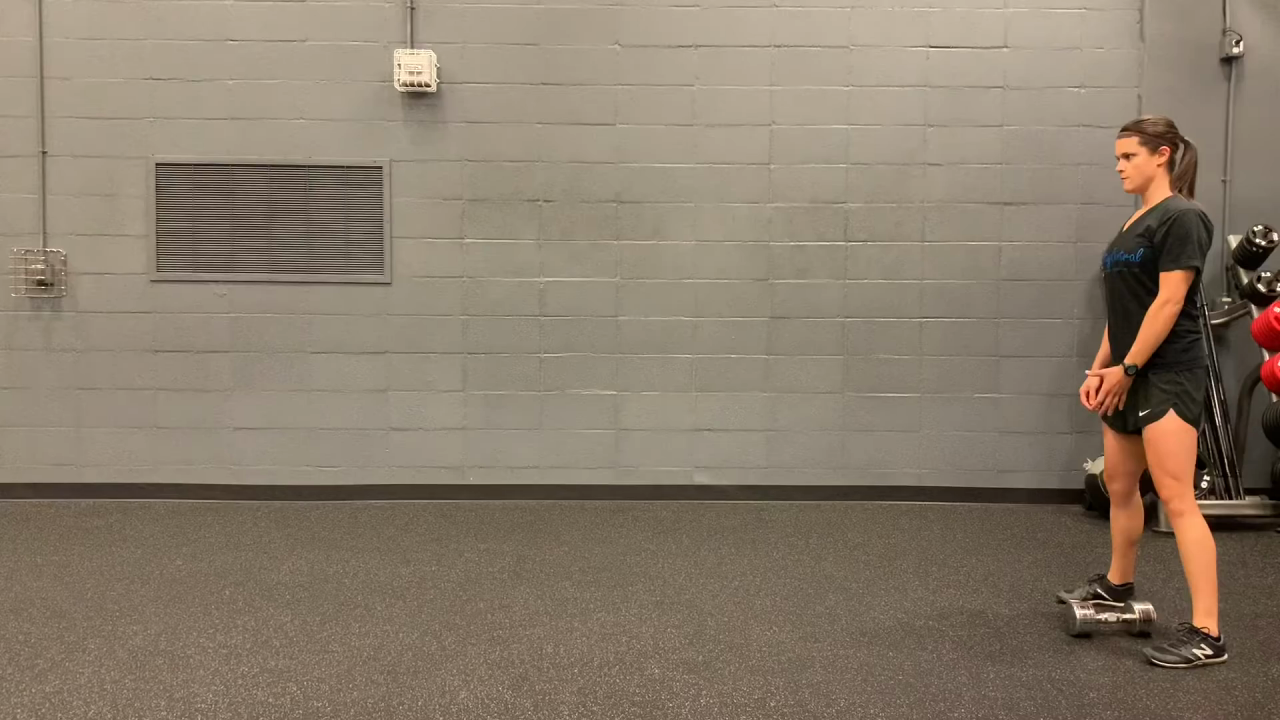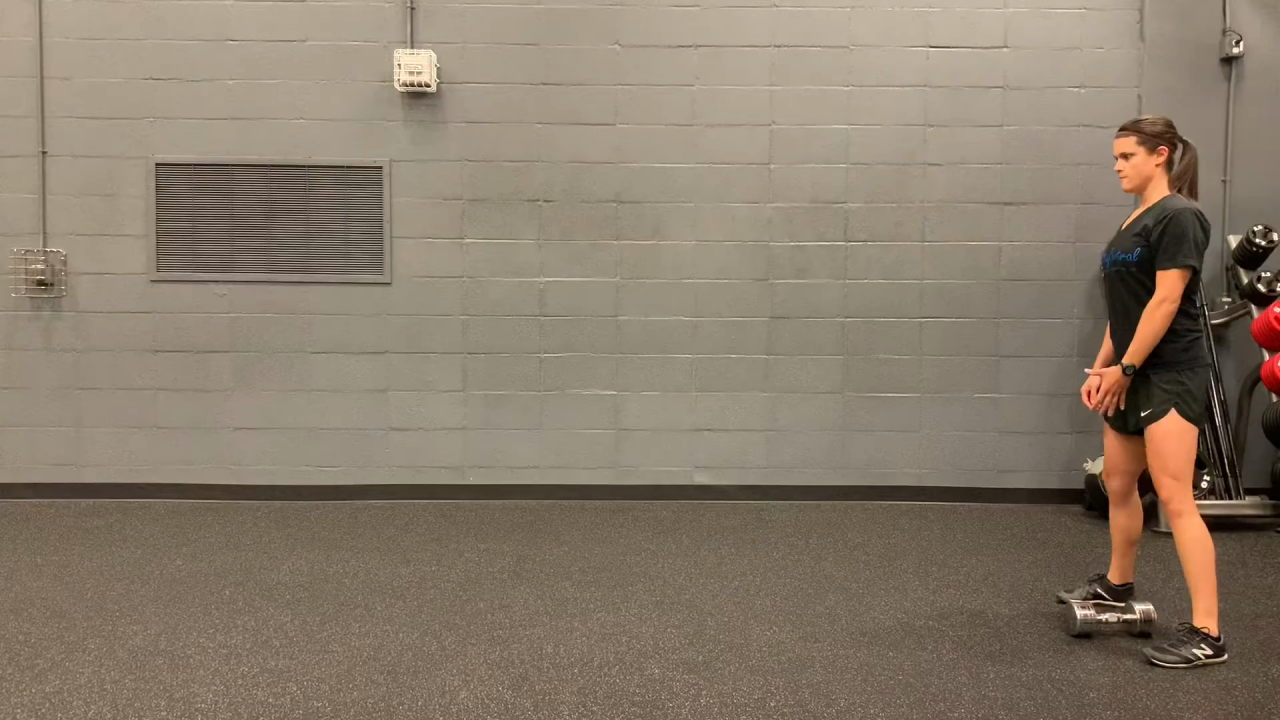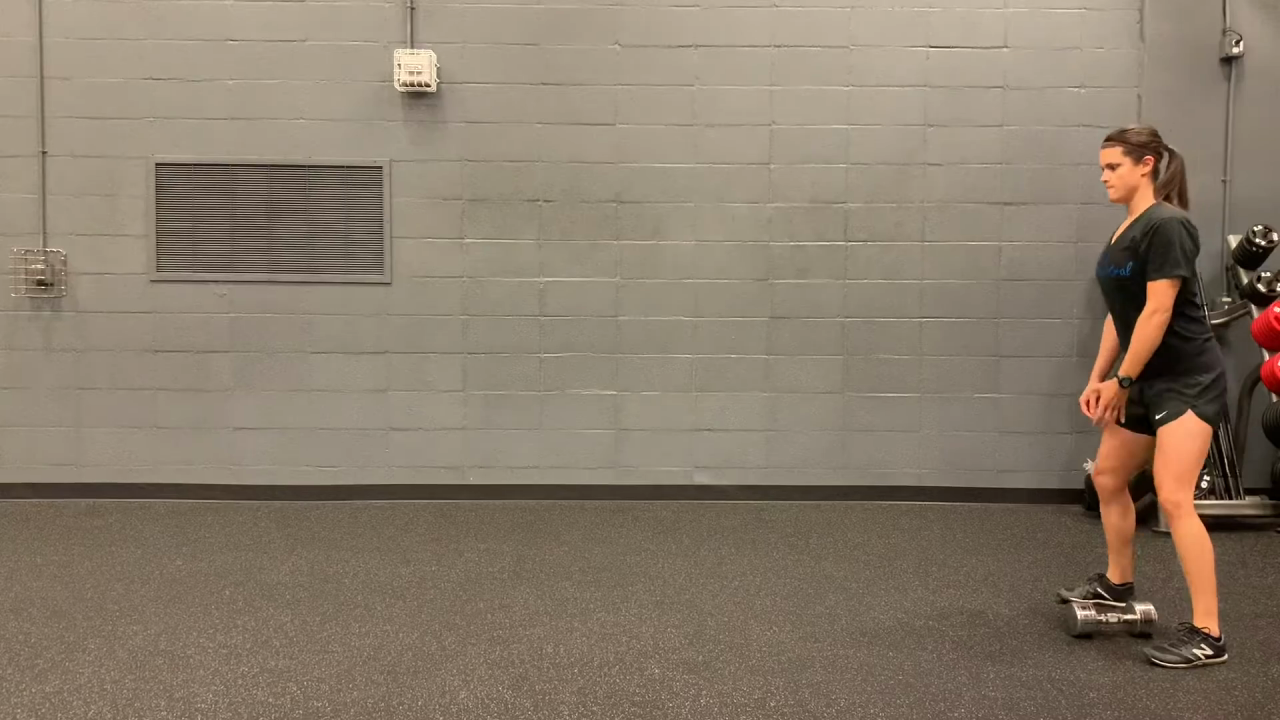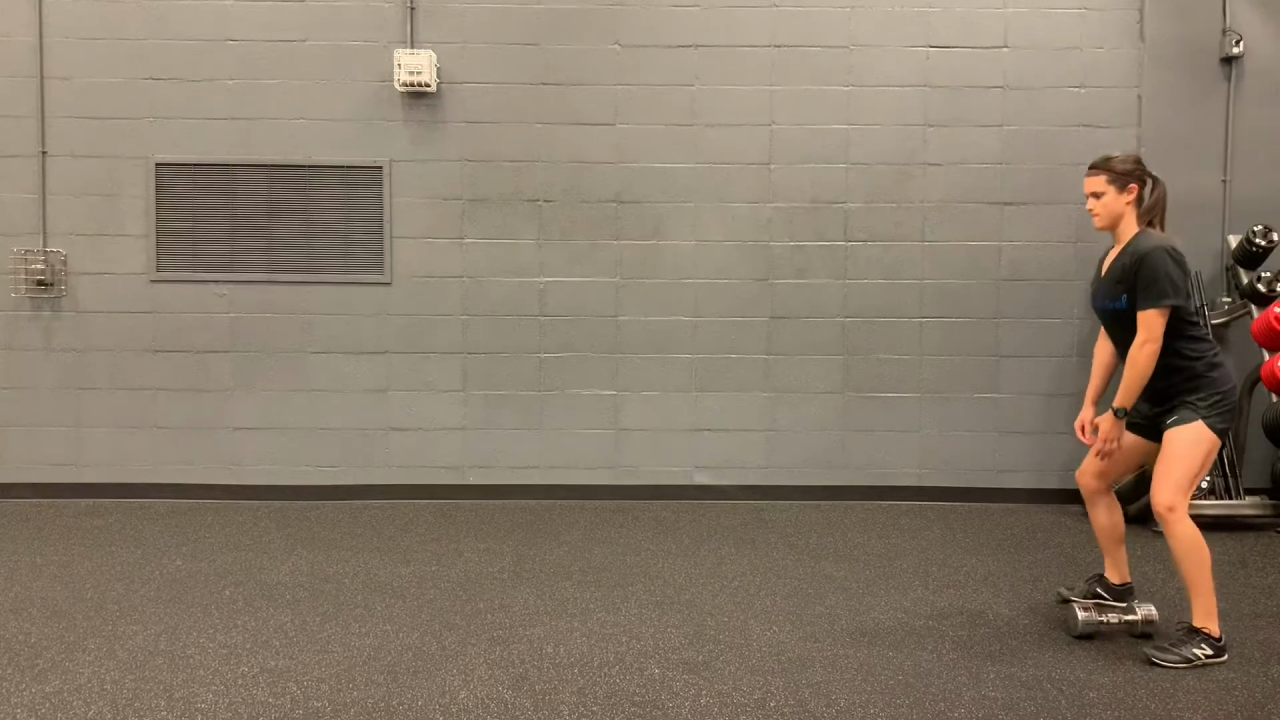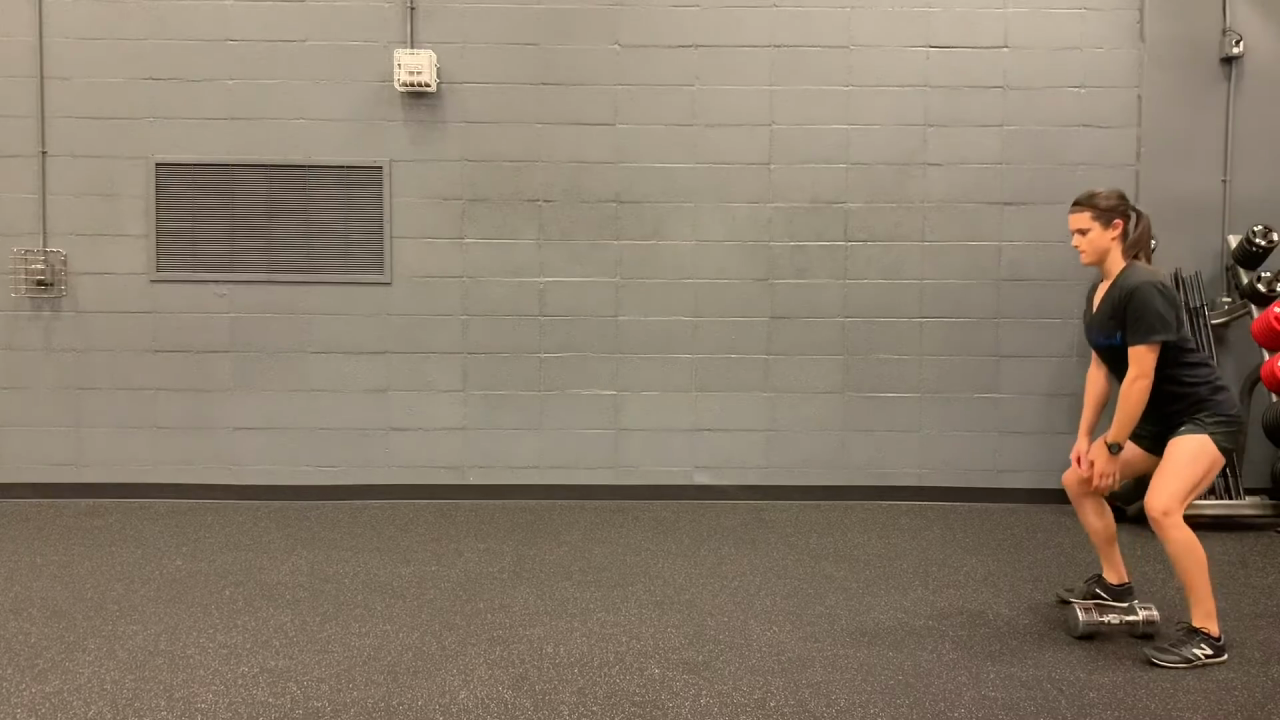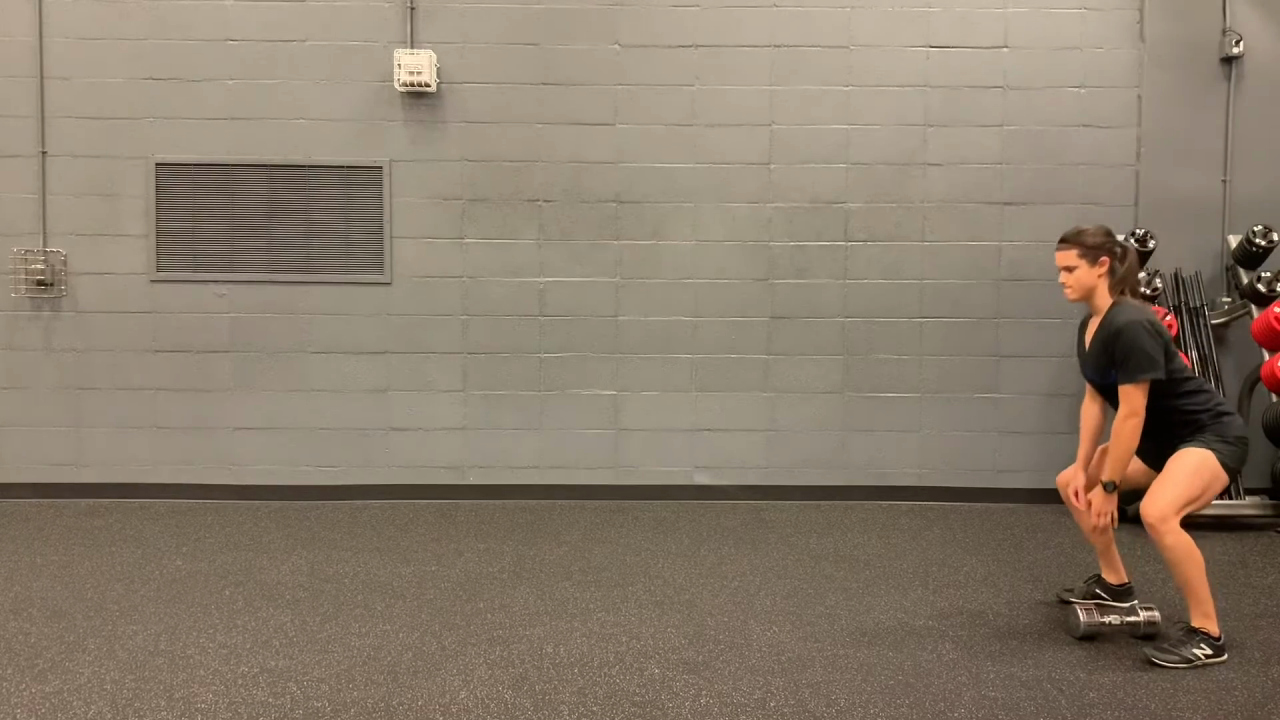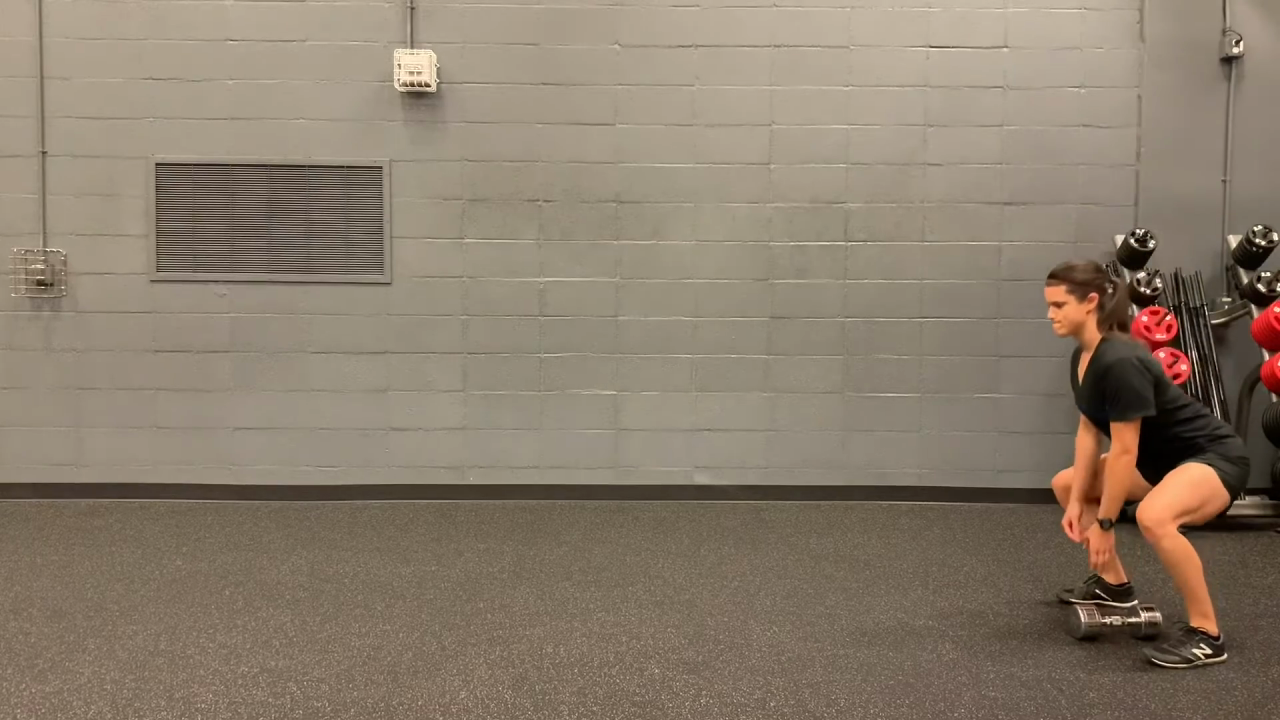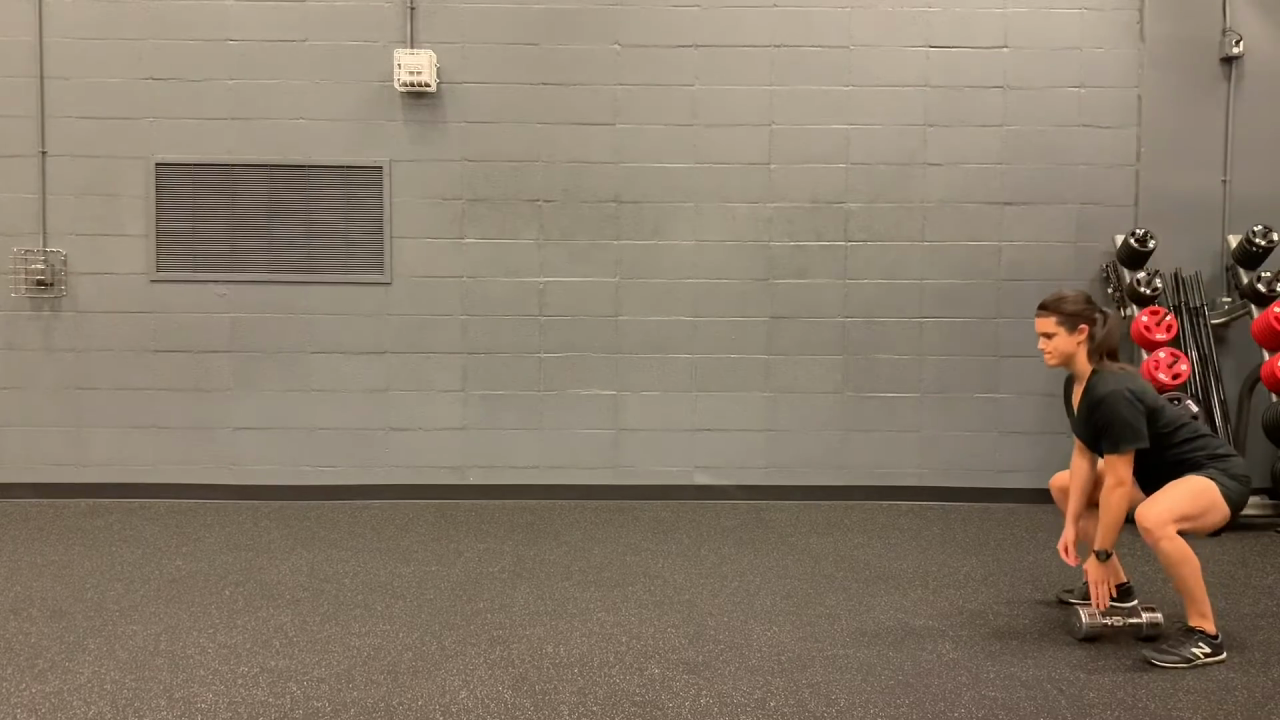
dt=0.2s
person 1, frame 1
left shoulder: (1182, 218)
right shoulder: (1136, 222)
left elbow: (1169, 303)
left wrist: (1126, 369)
right wrist: (1099, 368)
left hip: (1167, 378)
right hip: (1129, 376)
left knee: (1176, 498)
right knee: (1119, 487)
left ankle: (1207, 634)
right ankle: (1116, 586)
person 1, frame 2
left shoulder: (1179, 217)
right shoulder: (1135, 219)
left elbow: (1166, 302)
left wrist: (1123, 369)
right wrist: (1100, 366)
left hip: (1170, 378)
right hip: (1134, 376)
left knee: (1174, 498)
right knee: (1117, 485)
left ankle: (1207, 634)
right ankle: (1117, 586)
person 1, frame 3
left shoulder: (1166, 226)
right shoulder: (1122, 232)
left elbow: (1158, 313)
left wrist: (1120, 382)
right wrist: (1096, 378)
left hip: (1189, 382)
right hip: (1147, 383)
left knee: (1173, 499)
right knee: (1108, 481)
left ankle: (1208, 635)
right ankle: (1116, 585)
person 1, frame 4
left shoulder: (1153, 254)
right shoulder: (1109, 260)
left elbow: (1149, 342)
right elbow: (1108, 338)
left wrist: (1116, 415)
right wrist: (1089, 405)
left hip: (1201, 395)
right hip: (1156, 399)
left knee: (1166, 502)
right knee: (1092, 480)
left ankle: (1208, 635)
right ankle: (1115, 583)
person 1, frame 5
left shoulder: (1142, 289)
right shoulder: (1097, 293)
left elbow: (1140, 376)
right elbow: (1099, 369)
left wrist: (1112, 449)
right wrist: (1083, 441)
left hip: (1208, 415)
right hip: (1160, 418)
left knee: (1161, 507)
right knee: (1080, 481)
left ankle: (1207, 634)
right ankle: (1115, 584)
person 1, frame 6
left shoulder: (1130, 326)
right shoulder: (1088, 326)
left elbow: (1132, 415)
right elbow: (1094, 401)
left wrist: (1108, 489)
right wrist: (1082, 471)
left hip: (1213, 436)
right hip: (1162, 438)
left knee: (1157, 512)
right knee: (1069, 485)
left ankle: (1207, 634)
right ankle: (1115, 584)
person 1, frame 7
left shoulder: (1121, 362)
right shoulder: (1081, 358)
left elbow: (1124, 453)
right elbow: (1089, 432)
left wrist: (1104, 525)
right wrist: (1077, 502)
left hip: (1215, 457)
right hip: (1162, 458)
left knee: (1153, 516)
right knee: (1065, 484)
left ankle: (1206, 634)
right ankle: (1115, 585)
person 1, frame 8
left shoulder: (1113, 393)
right shoulder: (1074, 385)
left elbow: (1118, 484)
right elbow: (1084, 456)
left wrist: (1100, 556)
right wrist: (1071, 525)
left hip: (1218, 476)
right hip: (1161, 475)
left knee: (1152, 519)
right knee: (1062, 485)
left ankle: (1204, 634)
right ankle: (1115, 585)
